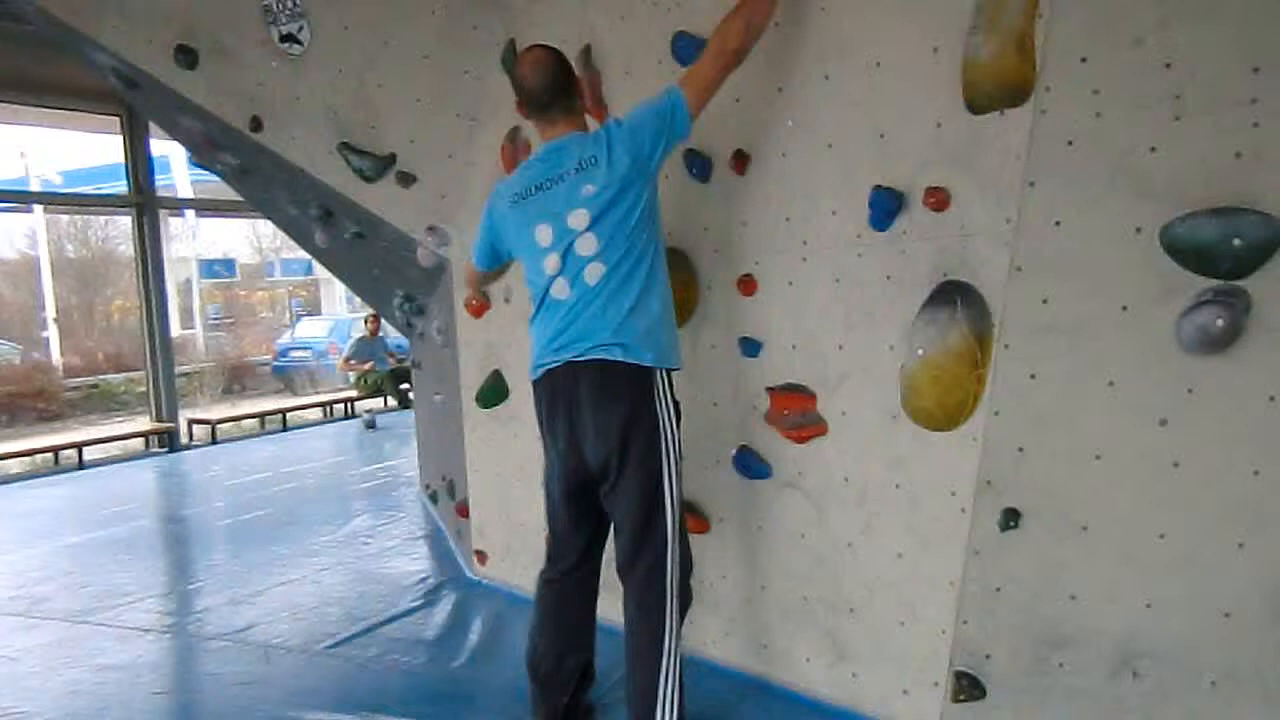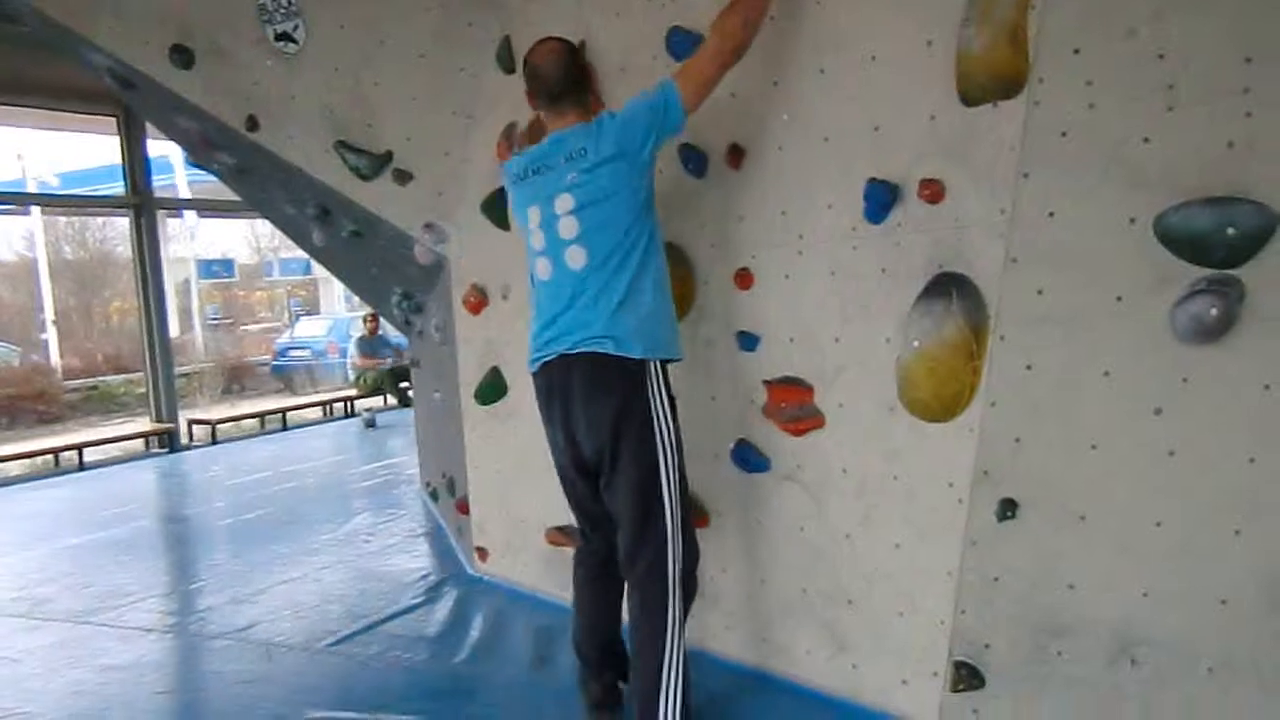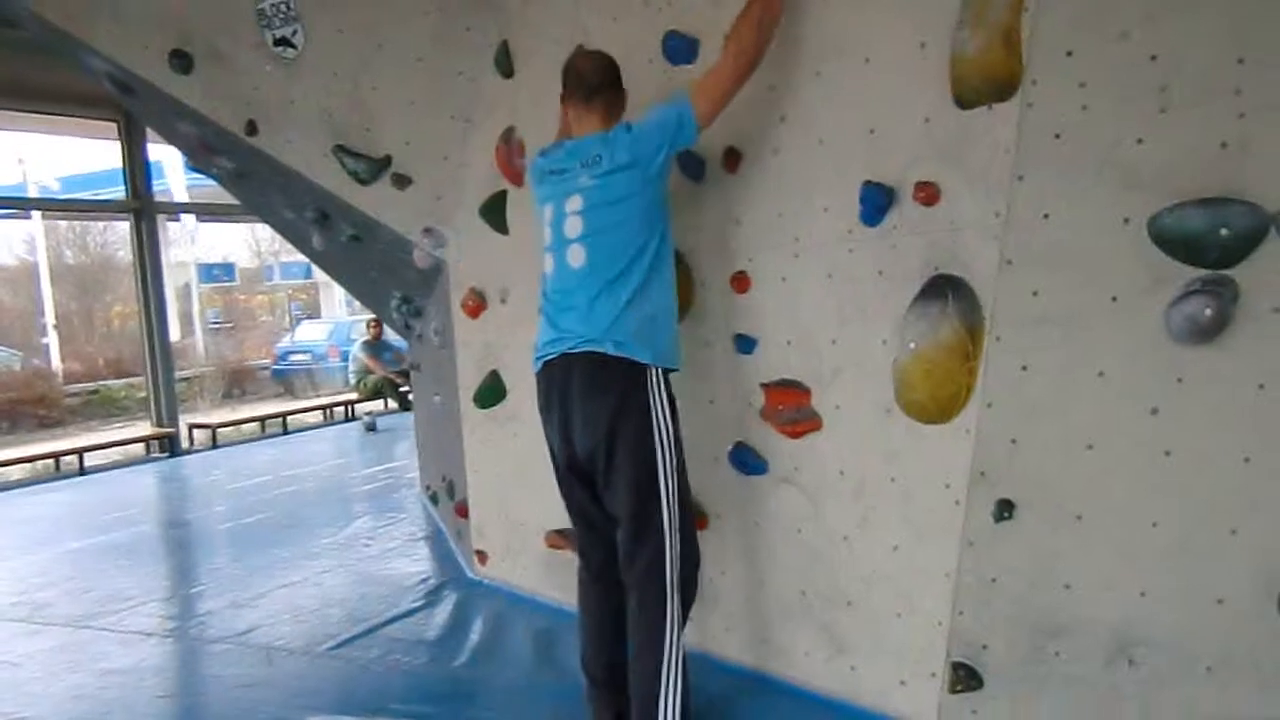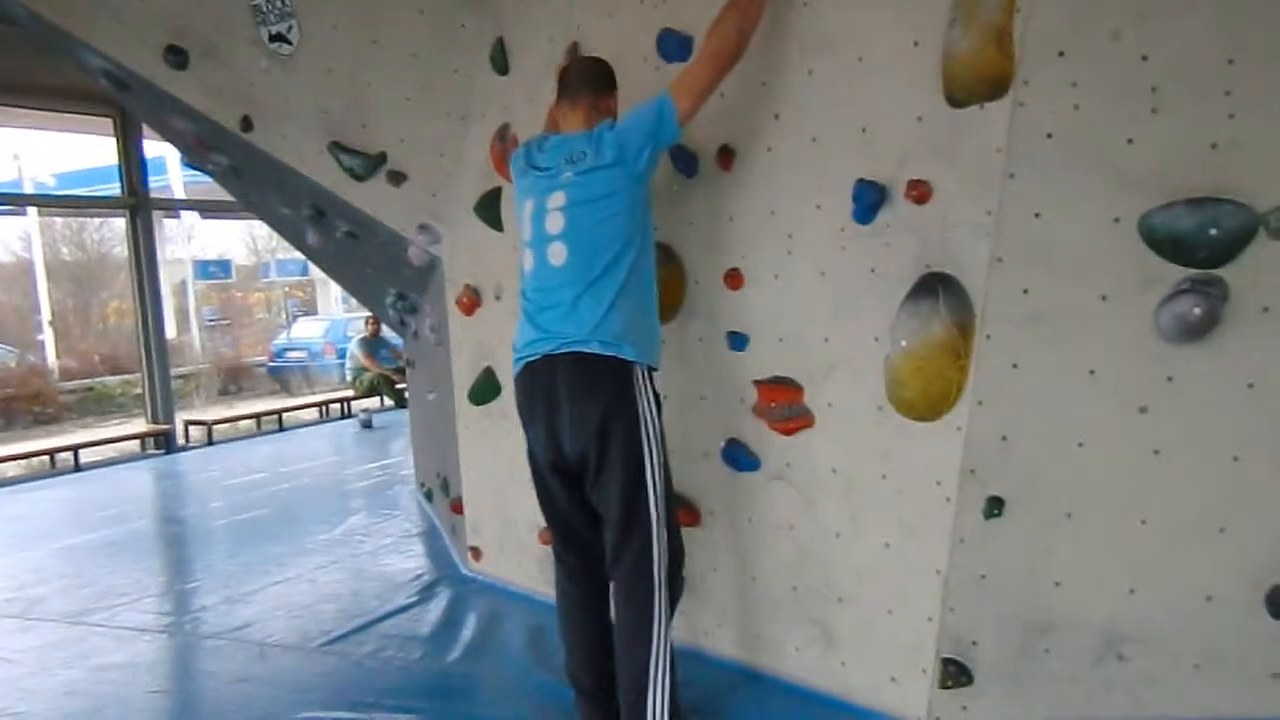
dt=0.3s
person 1, frame 1
left shoulder: (508, 195)
right shoulder: (626, 144)
left elbow: (476, 278)
left wrist: (481, 279)
left hip: (555, 391)
right hip: (626, 382)
left knee: (568, 553)
right knee: (654, 566)
person 1, frame 2
left shoulder: (519, 170)
right shoulder: (620, 136)
left wrist: (538, 120)
left hip: (554, 381)
right hip: (622, 373)
left knee: (600, 541)
right knee: (658, 556)
person 1, frame 3
left shoulder: (544, 169)
right shoulder: (637, 147)
right elbow: (737, 61)
left wrist: (573, 87)
left hip: (557, 383)
right hip: (623, 377)
left knee: (600, 554)
right knee: (658, 561)
person 1, frame 4
left shoulder: (528, 163)
right shoulder: (621, 145)
left wrist: (565, 84)
left hip: (536, 382)
right hip: (605, 376)
left knee: (578, 555)
right knee: (644, 561)
